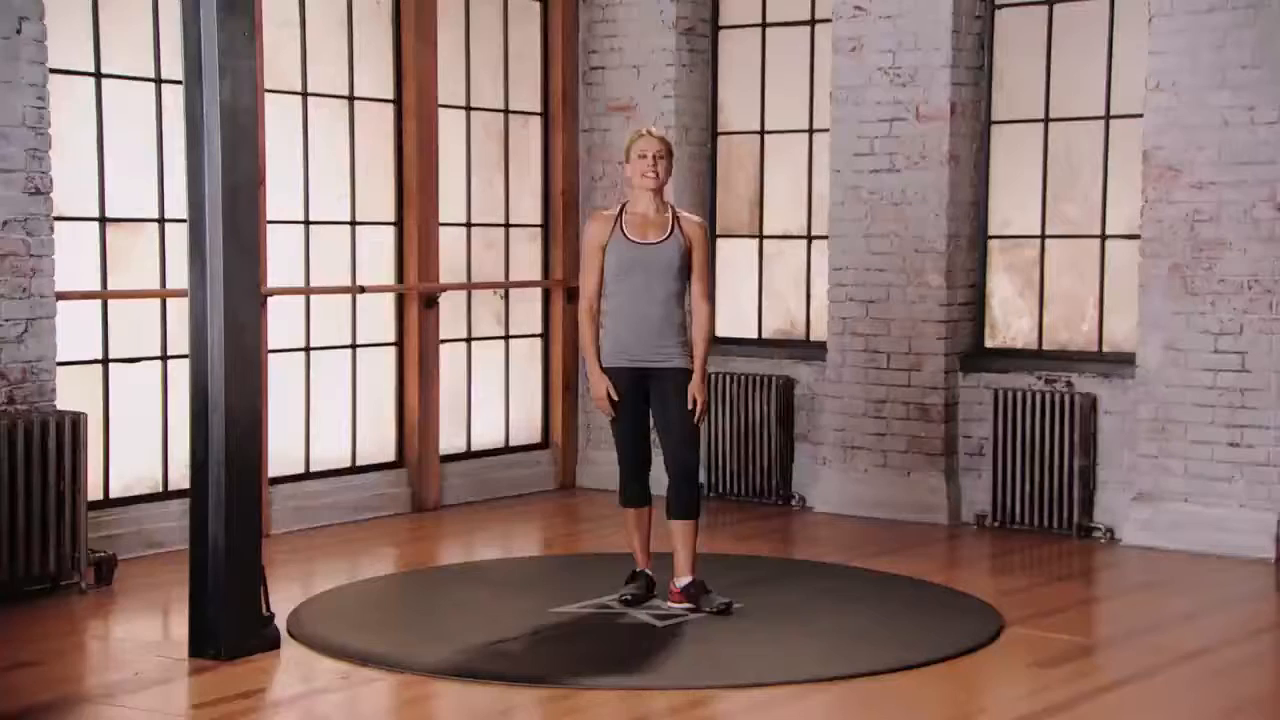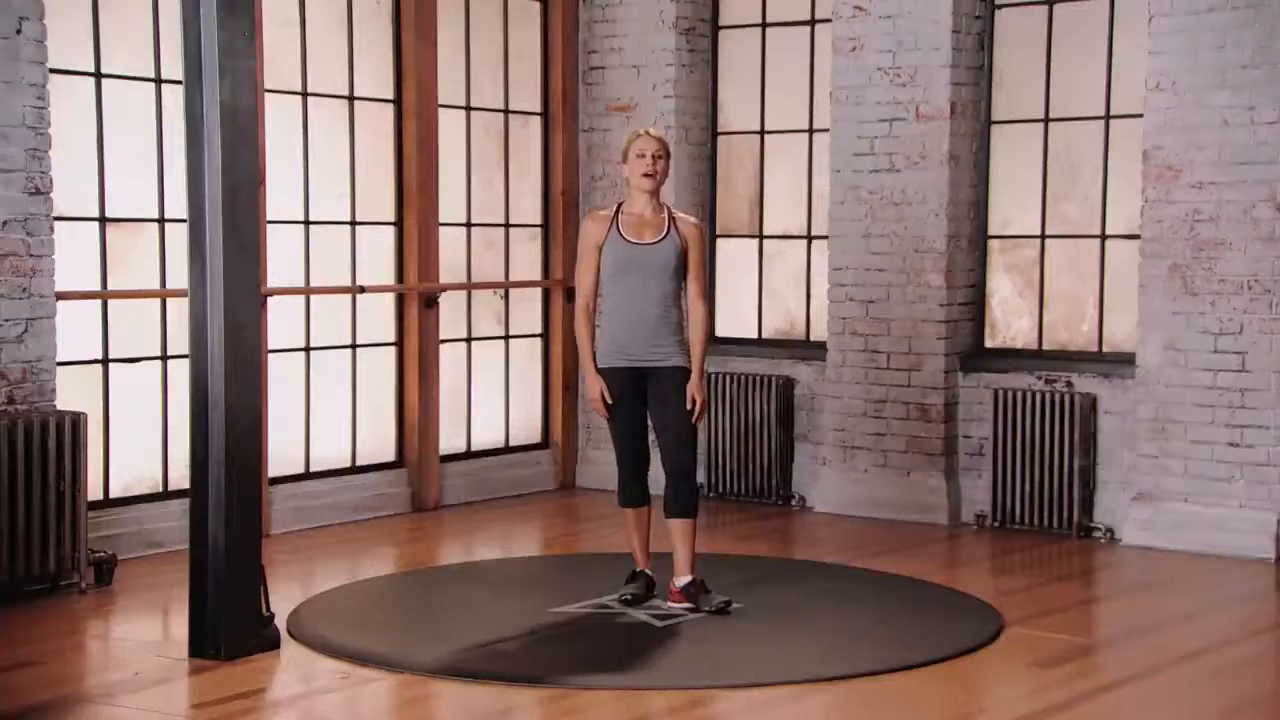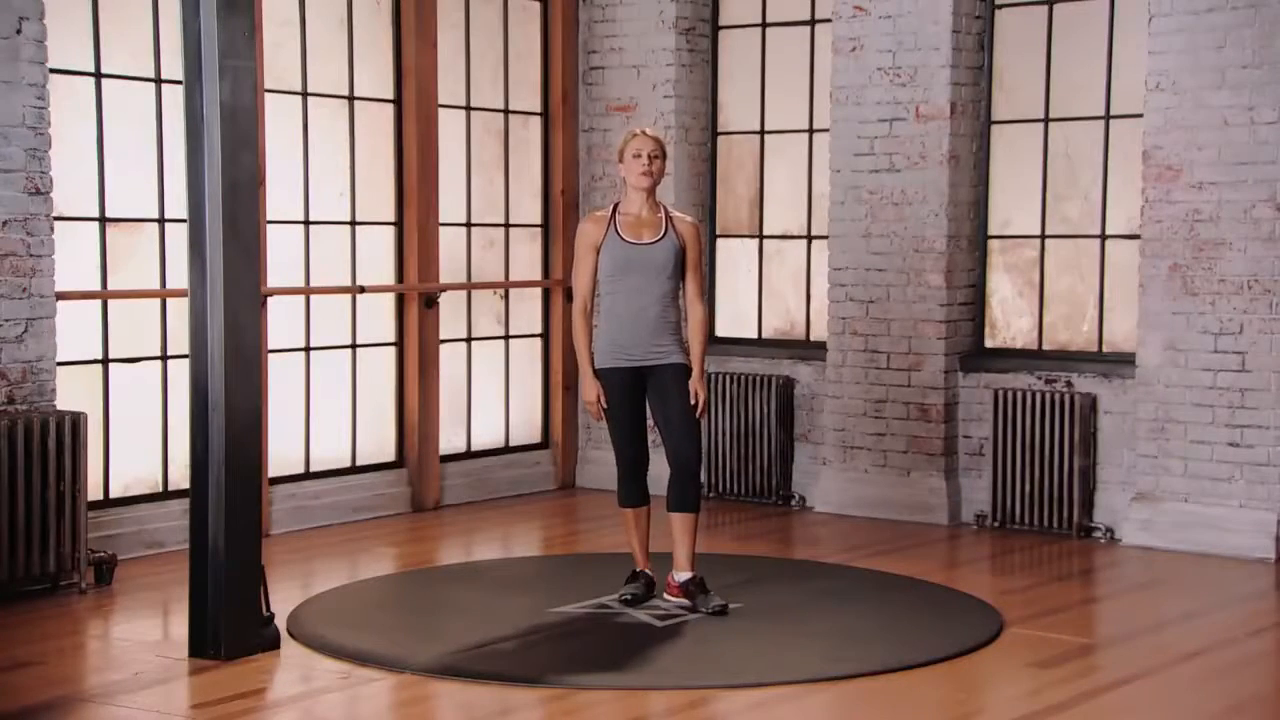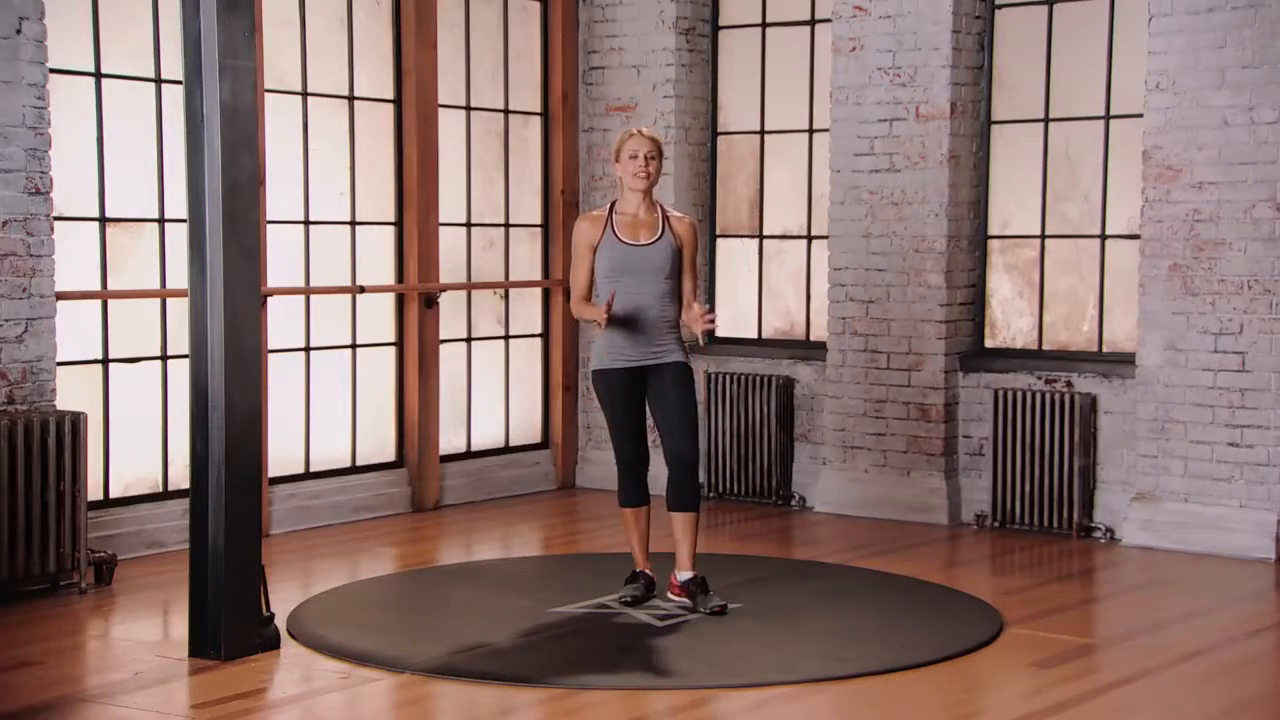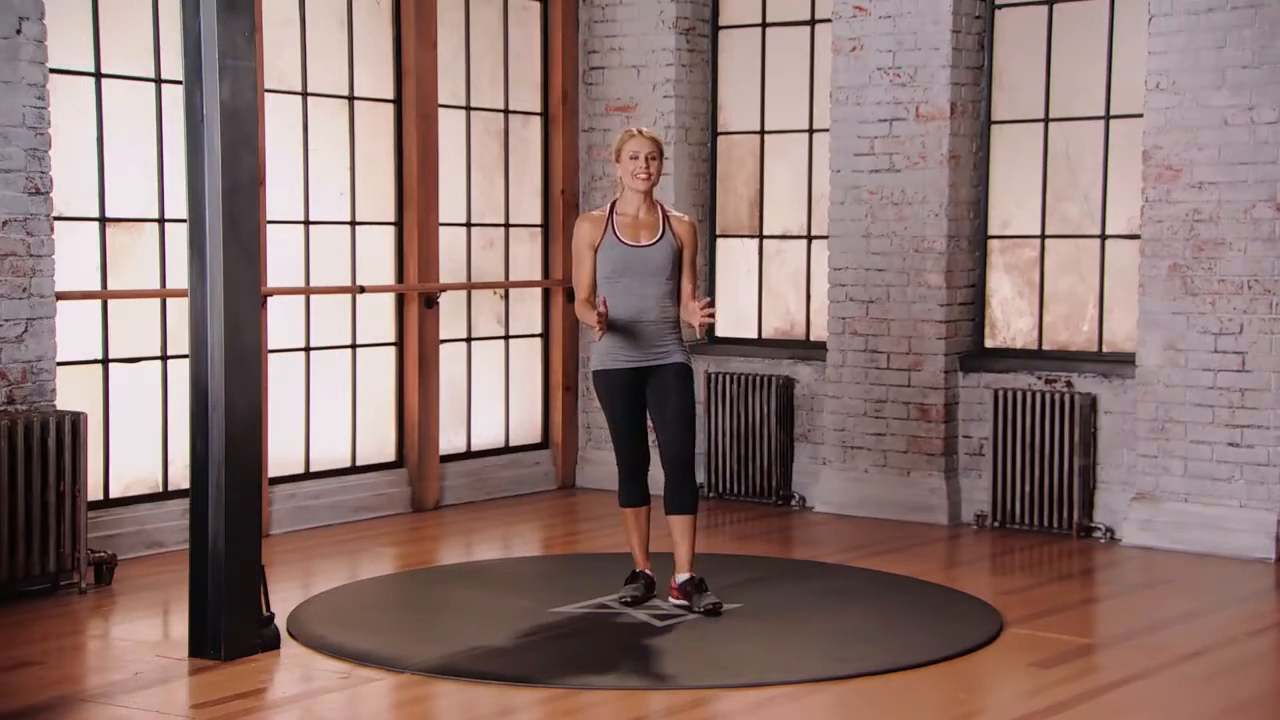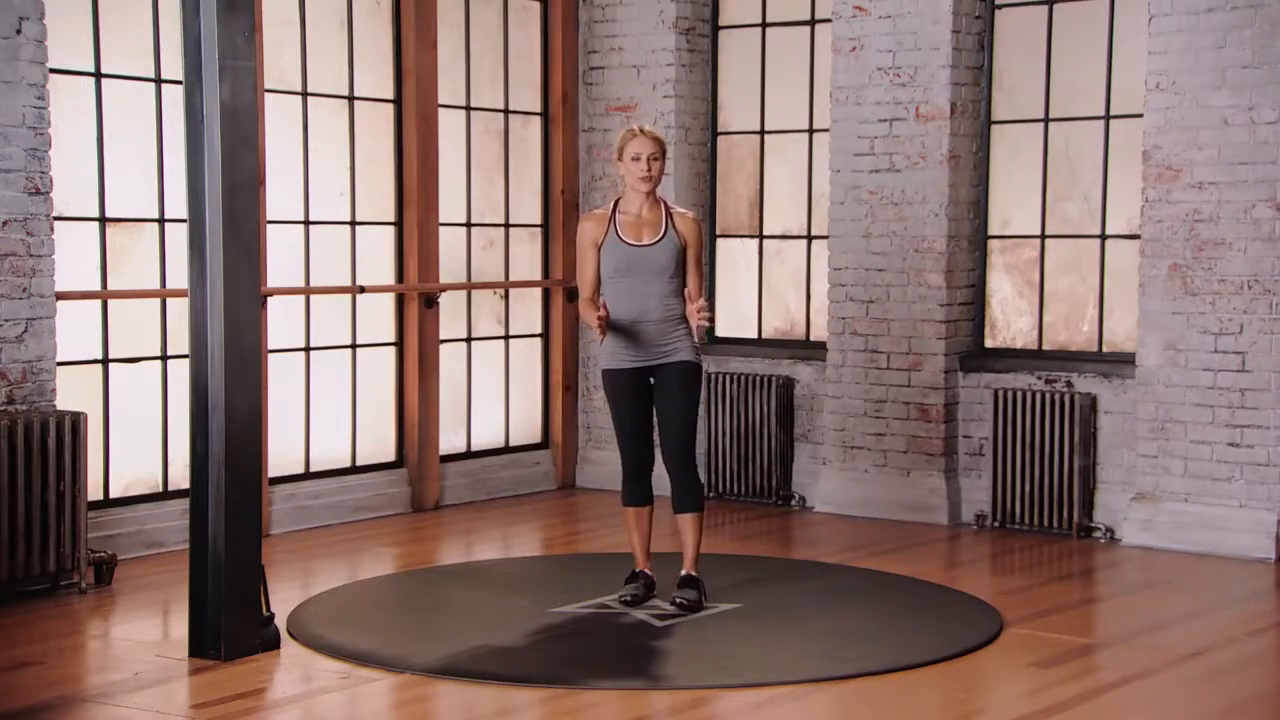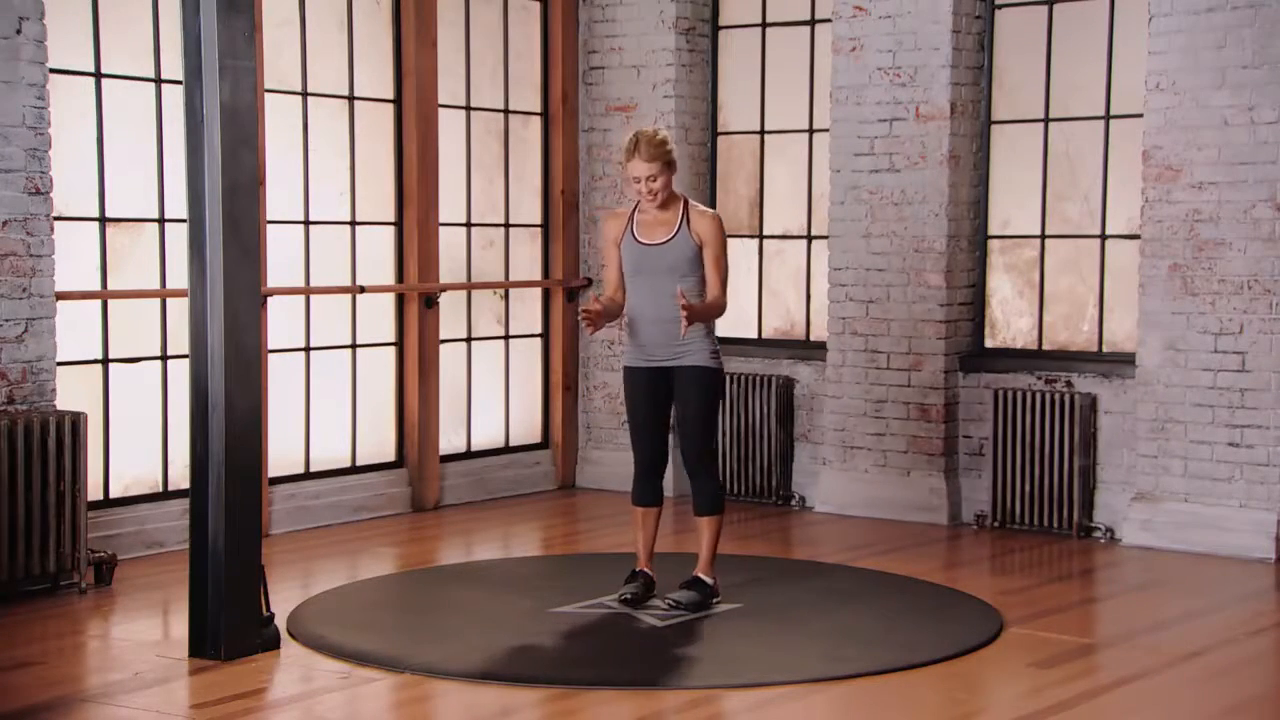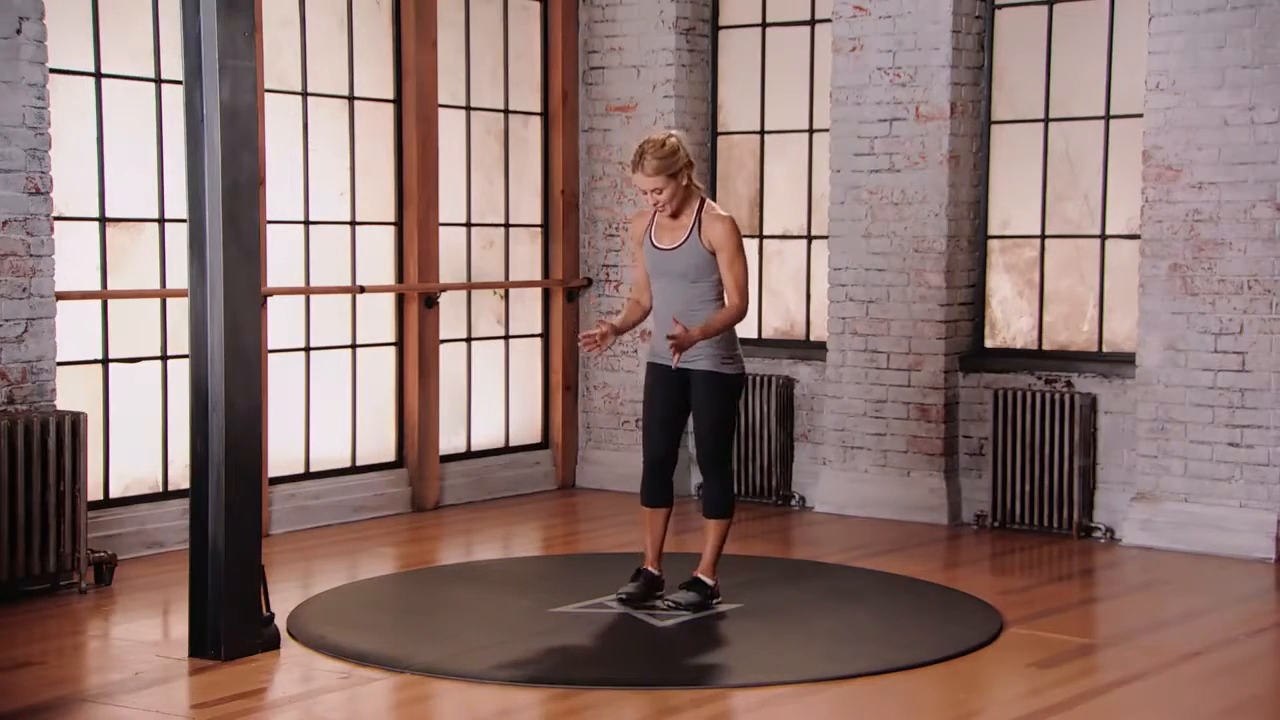
dt=0.4s
person 1, frame 1
left shoulder: (691, 229)
right shoulder: (602, 226)
left elbow: (701, 306)
right elbow: (588, 305)
left wrist: (698, 373)
right wrist: (594, 370)
left hip: (672, 365)
right hip: (620, 364)
left knee: (683, 465)
right knee: (633, 466)
left ankle: (685, 581)
right ankle: (641, 571)
person 1, frame 2
left shoulder: (687, 229)
right shoulder: (598, 226)
left elbow: (697, 306)
right elbow: (584, 304)
left wrist: (697, 373)
right wrist: (590, 371)
left hip: (668, 363)
right hip: (616, 363)
left knee: (680, 464)
right knee: (632, 465)
left ankle: (684, 581)
right ankle: (641, 570)
person 1, frame 3
left shoulder: (684, 228)
right shoulder: (595, 227)
left elbow: (695, 305)
right elbow: (581, 306)
left wrist: (698, 372)
right wrist: (586, 375)
left hip: (669, 361)
right hip: (614, 364)
left knee: (686, 458)
right knee: (631, 464)
left ankle: (684, 577)
right ankle: (640, 570)
person 1, frame 4
left shoulder: (680, 227)
right shoulder: (591, 226)
left elbow: (687, 299)
right elbow: (577, 301)
left wrist: (695, 318)
right wrist: (599, 314)
left hip: (668, 359)
right hip: (615, 361)
left knee: (684, 456)
right knee: (631, 463)
left ankle: (686, 577)
right ankle: (641, 571)
person 1, frame 5
left shoulder: (681, 227)
right shoulder: (591, 226)
left elbow: (686, 299)
right elbow: (581, 301)
left wrist: (696, 314)
right wrist: (598, 318)
left hip: (668, 359)
right hip: (616, 361)
left knee: (678, 461)
right knee: (631, 463)
left ankle: (686, 578)
right ankle: (641, 571)
person 1, frame 6
left shoulder: (684, 224)
right shoulder: (595, 225)
left elbow: (695, 295)
right elbow: (586, 298)
left wrist: (697, 314)
right wrist: (597, 319)
left hip: (677, 356)
right hip: (622, 359)
left knee: (680, 459)
right knee: (635, 463)
left ankle: (690, 572)
right ankle: (642, 570)
person 1, frame 7
left shoulder: (703, 221)
right shoulder: (616, 225)
left elbow: (718, 299)
right elbow: (614, 296)
left wrist: (695, 311)
right wrist: (601, 313)
left hip: (694, 358)
right hip: (642, 360)
left knee: (698, 462)
right knee: (647, 463)
left ankle: (704, 575)
right ankle: (643, 569)
person 1, frame 8
left shoulder: (718, 225)
right shoulder: (641, 227)
left elbow: (738, 303)
right elbow: (642, 296)
left wrist: (697, 334)
right wrist: (615, 328)
left hip: (715, 363)
right hip: (664, 361)
left knee: (713, 465)
right knee: (655, 462)
left ankle: (706, 577)
right ankle: (650, 569)
